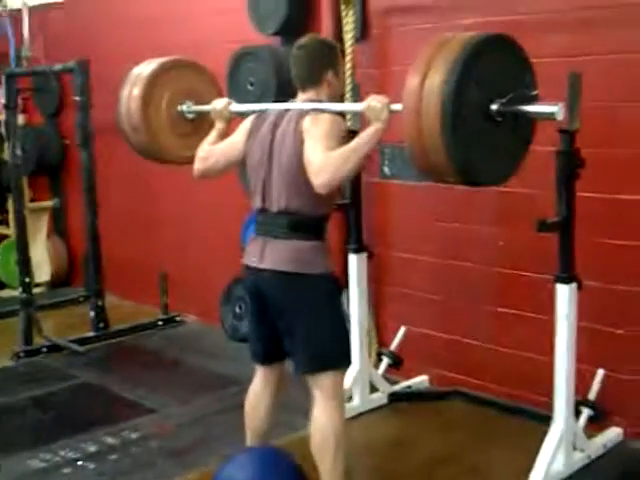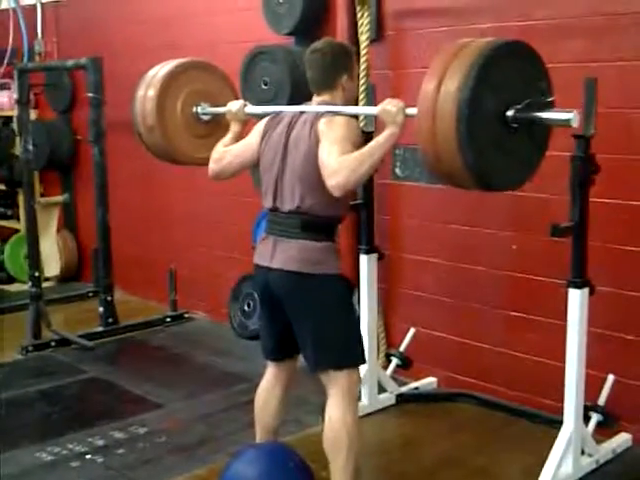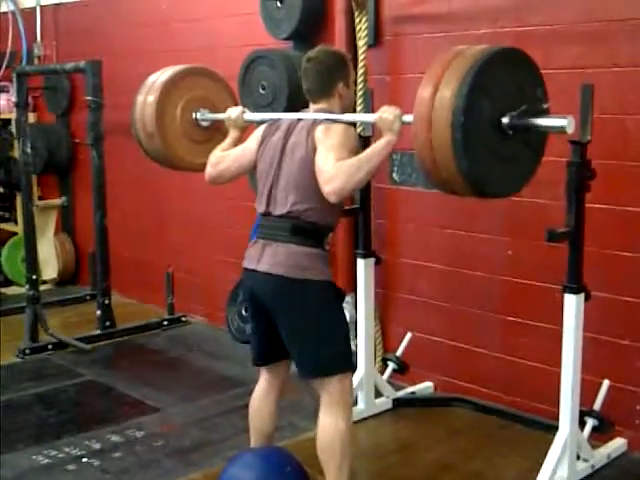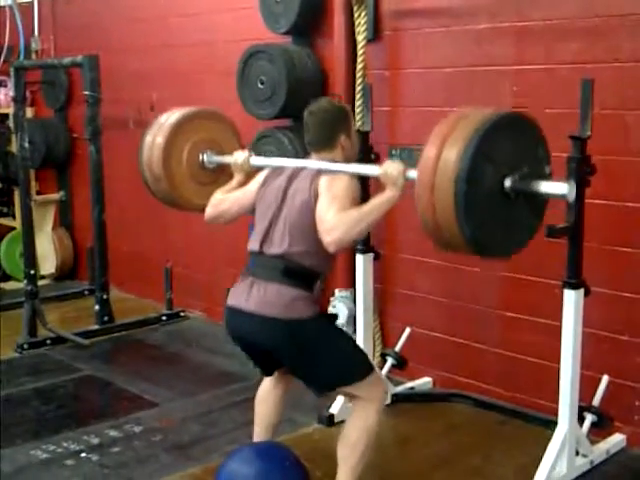
dt=0.4s
person 1, frame 1
left shoulder: (257, 121)
right shoulder: (321, 121)
left elbow: (203, 165)
right elbow: (324, 178)
left wrist: (219, 122)
right wrist: (375, 127)
left hip: (258, 261)
right hip: (301, 266)
left knee: (267, 370)
right knee: (328, 388)
person 1, frame 2
left shoulder: (272, 122)
right shoulder: (337, 123)
left elbow: (217, 166)
right elbow: (339, 180)
left wrist: (235, 125)
right wrist: (390, 131)
left hip: (268, 260)
right hip: (311, 265)
left knee: (277, 368)
right knee: (342, 386)
person 1, frame 3
left shoulder: (270, 128)
right shoulder: (334, 130)
left elbow: (213, 171)
right elbow: (334, 185)
left wrist: (233, 130)
right wrist: (387, 138)
left hip: (257, 266)
right hip: (299, 272)
left knee: (271, 376)
right knee: (335, 396)
person 1, frame 4
left shoulder: (272, 173)
right shoulder: (338, 180)
left elbow: (213, 212)
right elbow: (334, 235)
left wrist: (239, 175)
right wrist: (391, 192)
left hip: (239, 308)
right hip: (284, 314)
left knee: (279, 372)
right knee: (371, 394)
